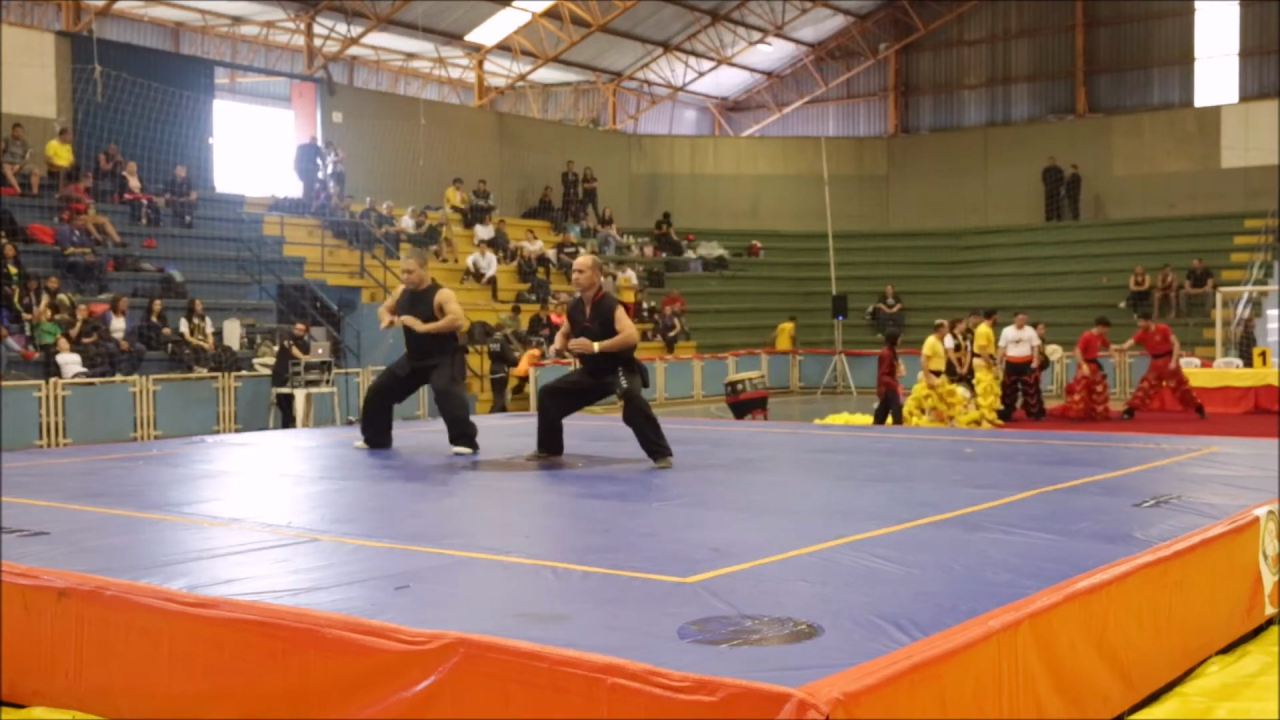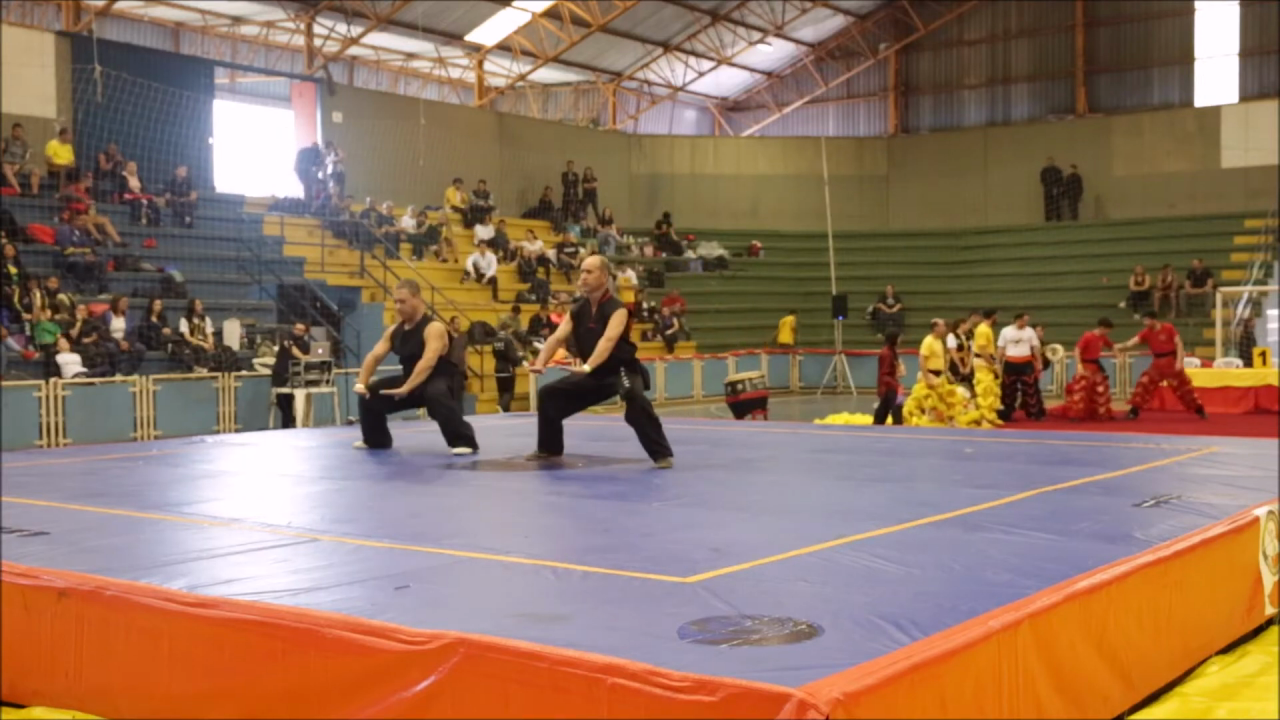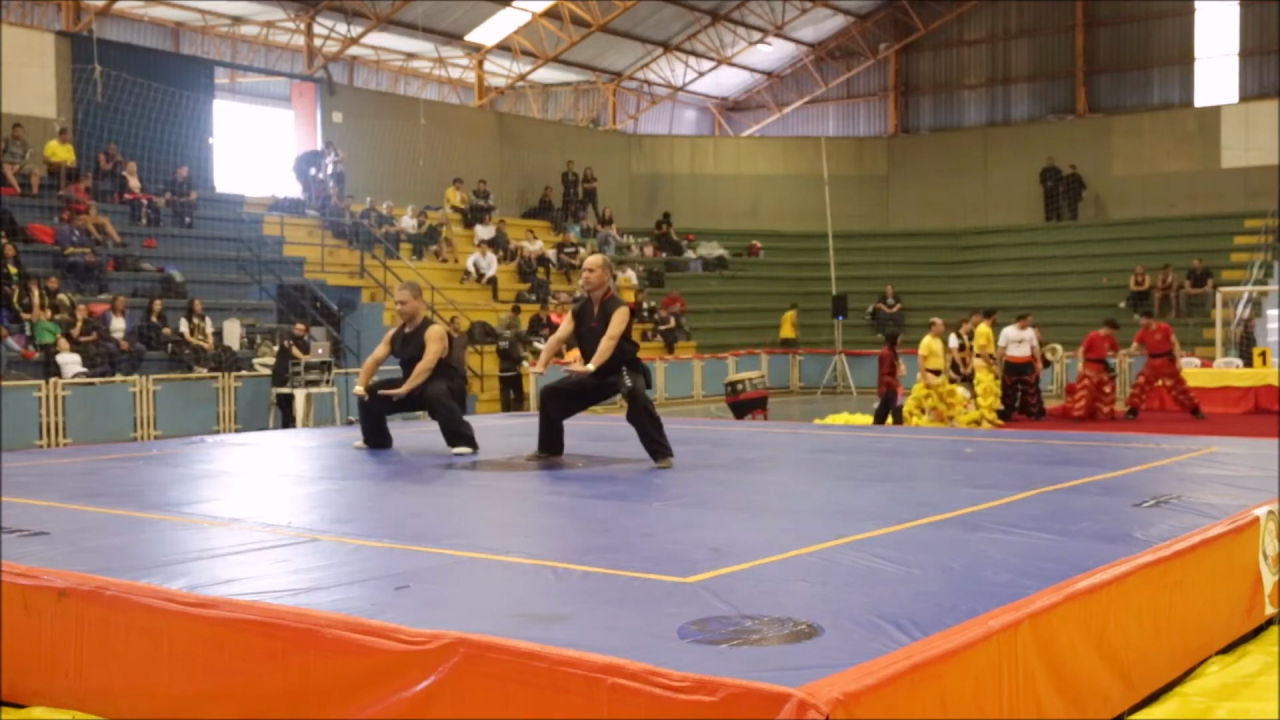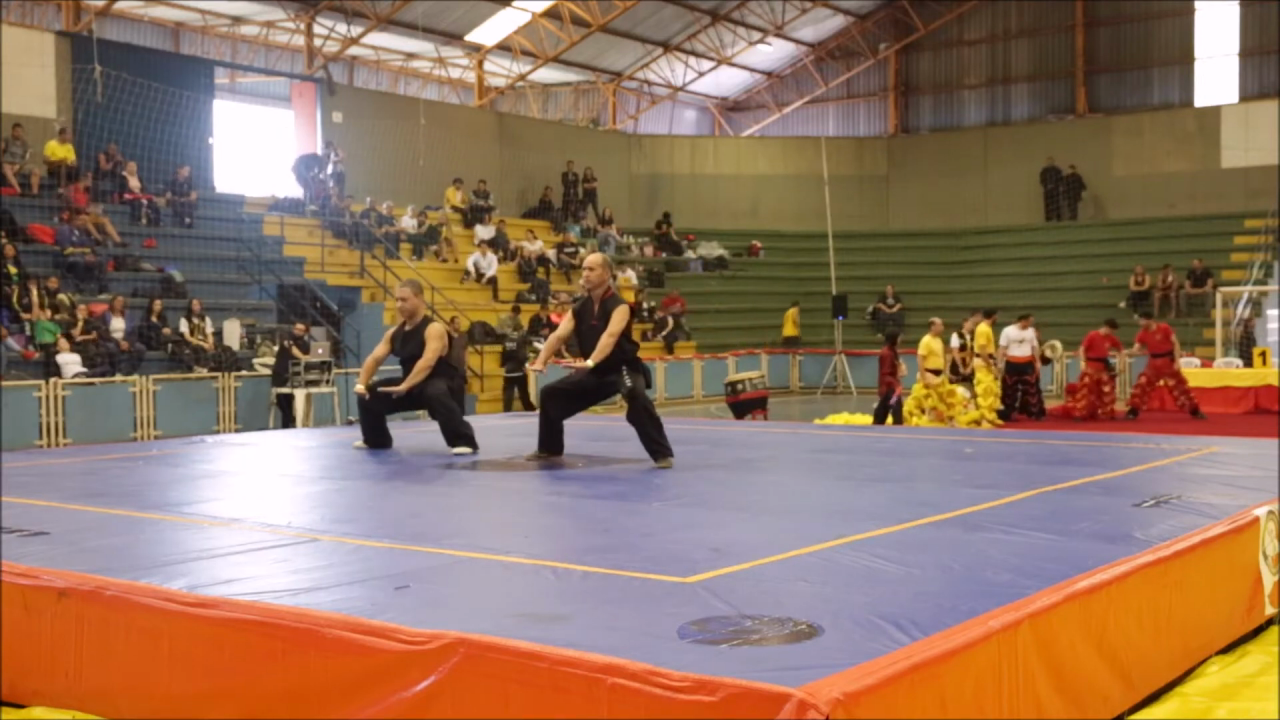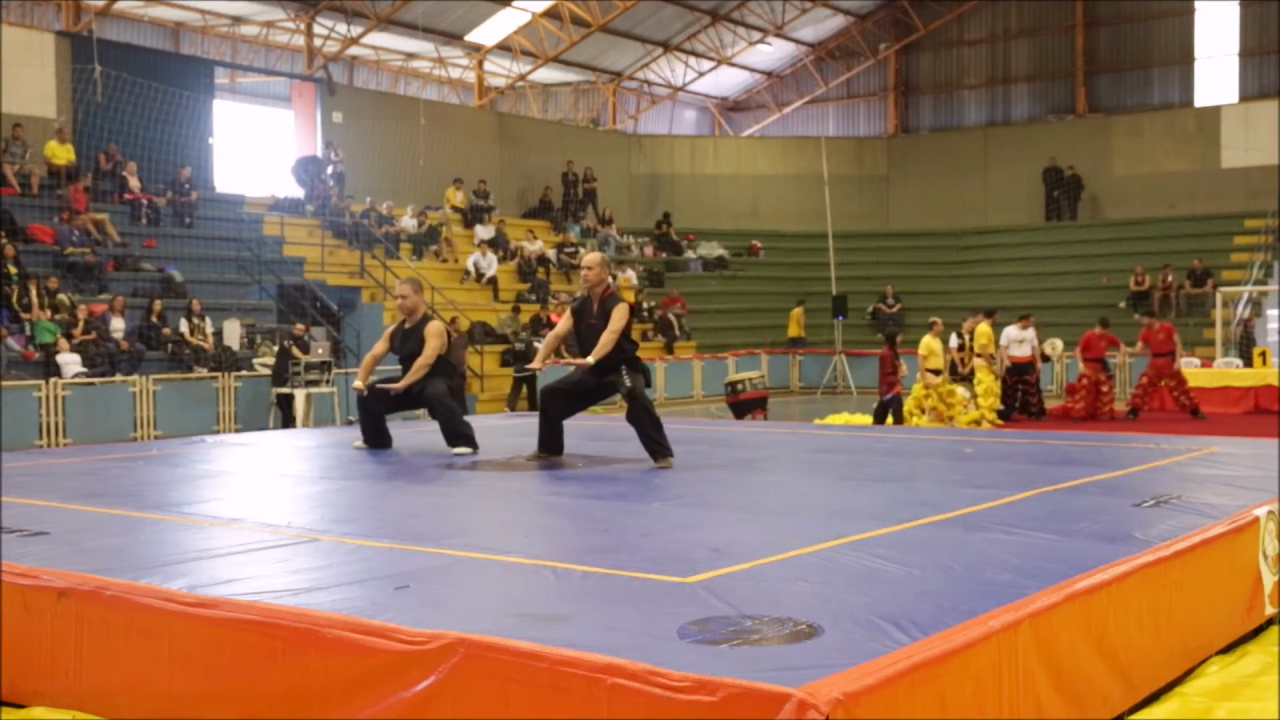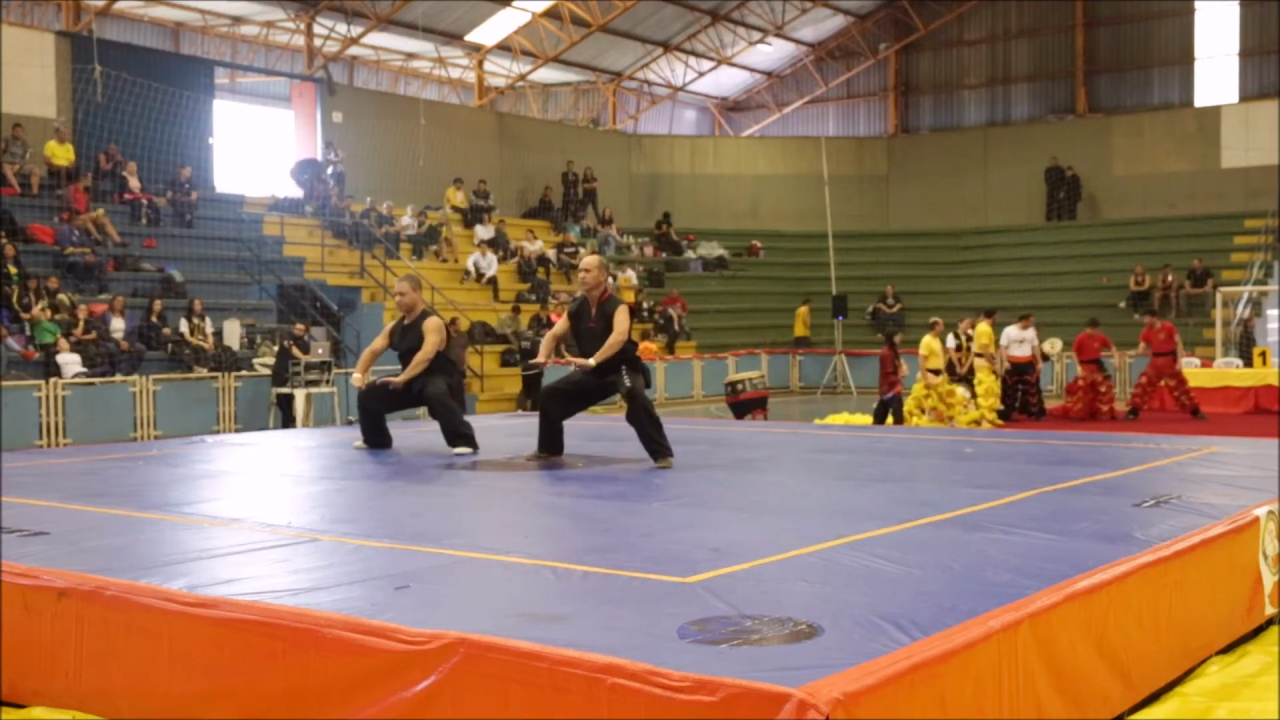
dt=0.2s
person 1, frame 1
left shoulder: (611, 306)
right shoulder: (574, 308)
left elbow: (632, 337)
right elbow: (563, 332)
left wrist: (595, 346)
right wrist: (558, 344)
left hip: (619, 369)
right hip: (590, 371)
left knee: (632, 399)
right knee: (548, 393)
left ankle: (661, 453)
right ankle: (549, 447)
person 1, frame 2
left shoulder: (617, 309)
right shoulder: (577, 311)
left elbow: (608, 341)
right elbow: (556, 338)
left wrist: (585, 367)
right wrist: (540, 362)
left hip: (621, 370)
right hip: (591, 374)
left knee: (635, 398)
right knee: (548, 394)
left ankle: (662, 454)
right ankle: (549, 448)
person 1, frame 3
left shoulder: (619, 308)
right shoulder: (579, 310)
left elbow: (610, 340)
right elbow: (558, 337)
left wrist: (591, 366)
right wrist: (541, 364)
left hip: (622, 369)
right hip: (593, 374)
left knee: (637, 398)
right knee: (549, 394)
left ankle: (662, 454)
right ankle: (549, 448)
person 1, frame 4
left shoulder: (619, 306)
right shoulder: (579, 309)
left elbow: (610, 337)
right elbow: (559, 335)
left wrist: (590, 362)
right wrist: (541, 361)
left hip: (623, 368)
right hip: (594, 372)
left knee: (637, 398)
right knee: (550, 394)
left ankle: (662, 454)
right ankle: (550, 448)
person 1, frame 5
left shoulder: (618, 305)
right shoulder: (578, 307)
left elbow: (611, 334)
right elbow: (557, 333)
left wrist: (591, 359)
right wrist: (539, 359)
left hip: (622, 368)
right hip: (593, 371)
left knee: (636, 397)
right knee: (549, 394)
left ankle: (662, 454)
right ankle: (549, 448)
person 1, frame 6
left shoulder: (617, 307)
right shoulder: (575, 310)
left elbow: (619, 336)
right elbow: (554, 334)
left wrist: (592, 361)
right wrist: (543, 355)
left hip: (622, 368)
right hip: (592, 370)
left knee: (636, 397)
right knee: (550, 396)
left ankle: (662, 454)
right ankle: (549, 448)
person 2, frame 1
left shoulder: (442, 295)
right shoulder: (402, 292)
left elbow: (459, 320)
right elbow: (385, 308)
left wrist: (424, 327)
right wrist: (387, 318)
left hip: (444, 358)
right hip: (415, 356)
left knee: (445, 389)
right knee: (378, 390)
left ankle: (465, 440)
right ankle: (376, 438)
person 2, frame 2
left shoulder: (434, 328)
right shoulder: (394, 331)
left elbow: (428, 362)
right elbow: (374, 356)
left wrist: (406, 388)
right wrist: (361, 383)
left hip: (441, 382)
right hip: (411, 383)
left knee: (436, 394)
right knee: (369, 394)
left ankle: (464, 442)
right ankle: (375, 439)
person 2, frame 3
left shoulder: (434, 331)
right shoulder: (394, 334)
left elbow: (428, 365)
right elbow: (374, 360)
left wrist: (405, 389)
right wrist: (361, 385)
left hip: (442, 385)
right hip: (411, 387)
left knee: (436, 394)
right knee: (368, 396)
left ankle: (464, 442)
right ankle: (376, 440)
person 2, frame 4
left shoulder: (434, 329)
right shoulder: (394, 333)
left elbow: (428, 362)
right elbow: (374, 358)
left wrist: (404, 387)
right wrist: (361, 384)
left hip: (440, 383)
right hip: (411, 386)
left knee: (436, 395)
right knee: (368, 396)
left ankle: (464, 441)
right ankle: (376, 439)
person 2, frame 5
left shoulder: (434, 327)
right shoulder: (394, 330)
left elbow: (427, 360)
right elbow: (373, 355)
left wrist: (402, 384)
right wrist: (360, 380)
left hip: (439, 382)
right hip: (411, 384)
left knee: (436, 395)
right knee: (367, 395)
left ankle: (464, 442)
right ankle: (376, 440)
person 2, frame 6
left shoulder: (432, 323)
right shoulder: (395, 327)
left elbow: (426, 354)
right elbow: (372, 351)
left wrist: (404, 378)
right wrist: (358, 374)
left hip: (439, 378)
right hip: (410, 381)
left knee: (436, 395)
right knee: (368, 394)
left ankle: (464, 442)
right ankle: (376, 440)
